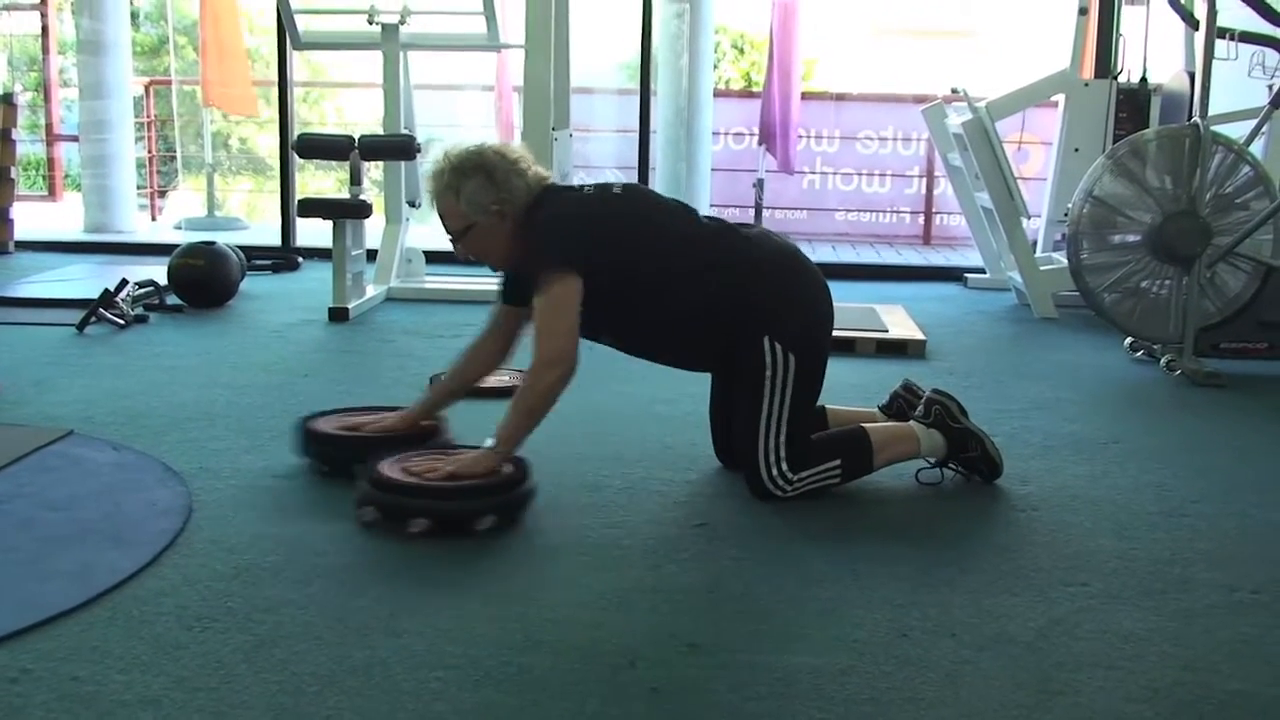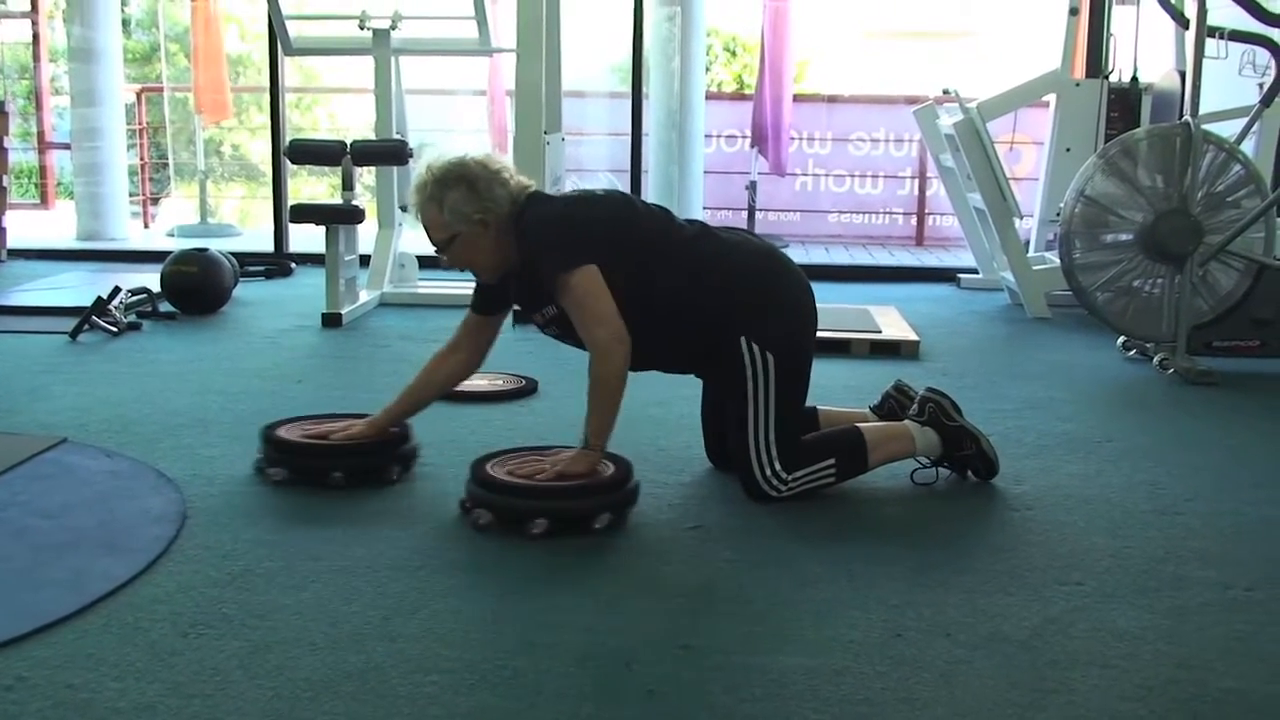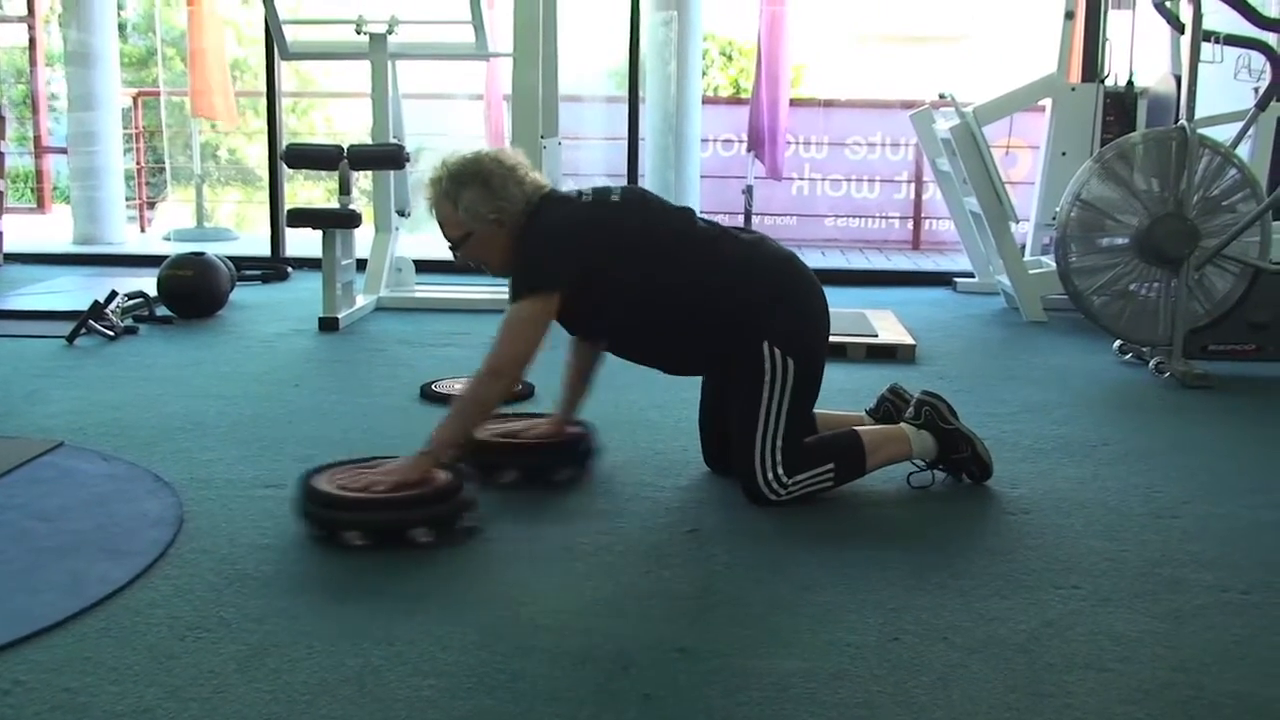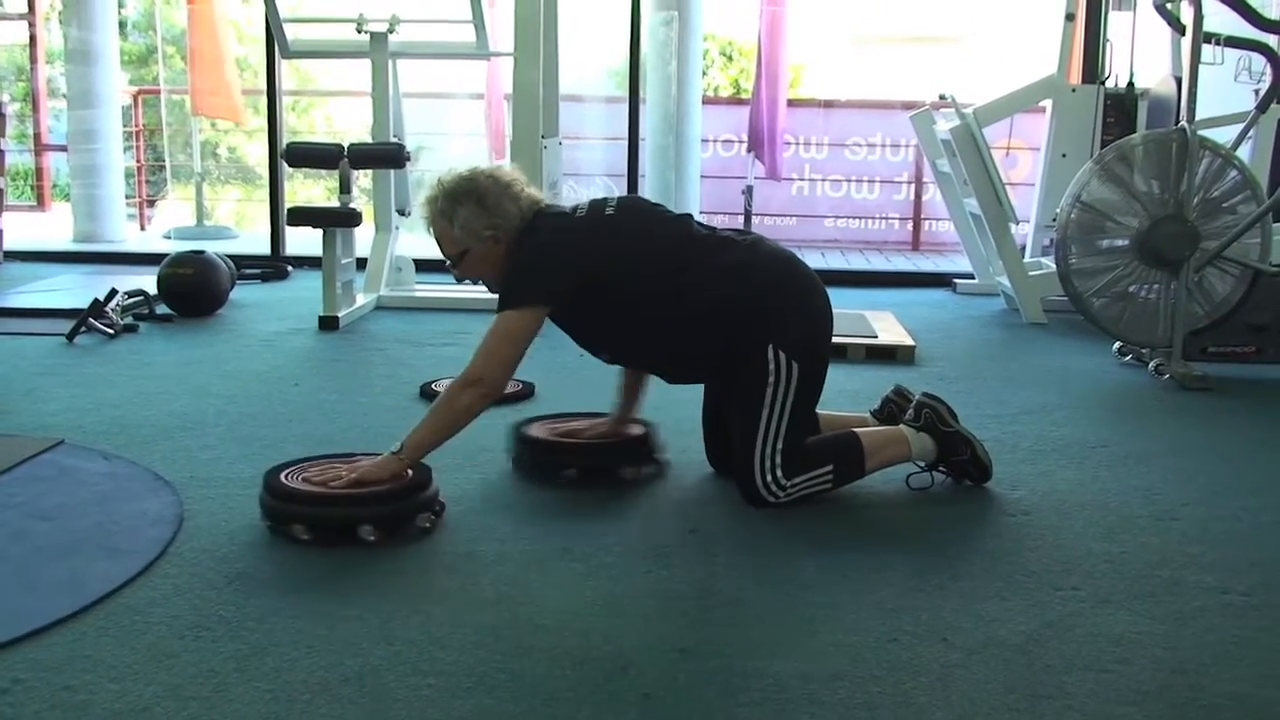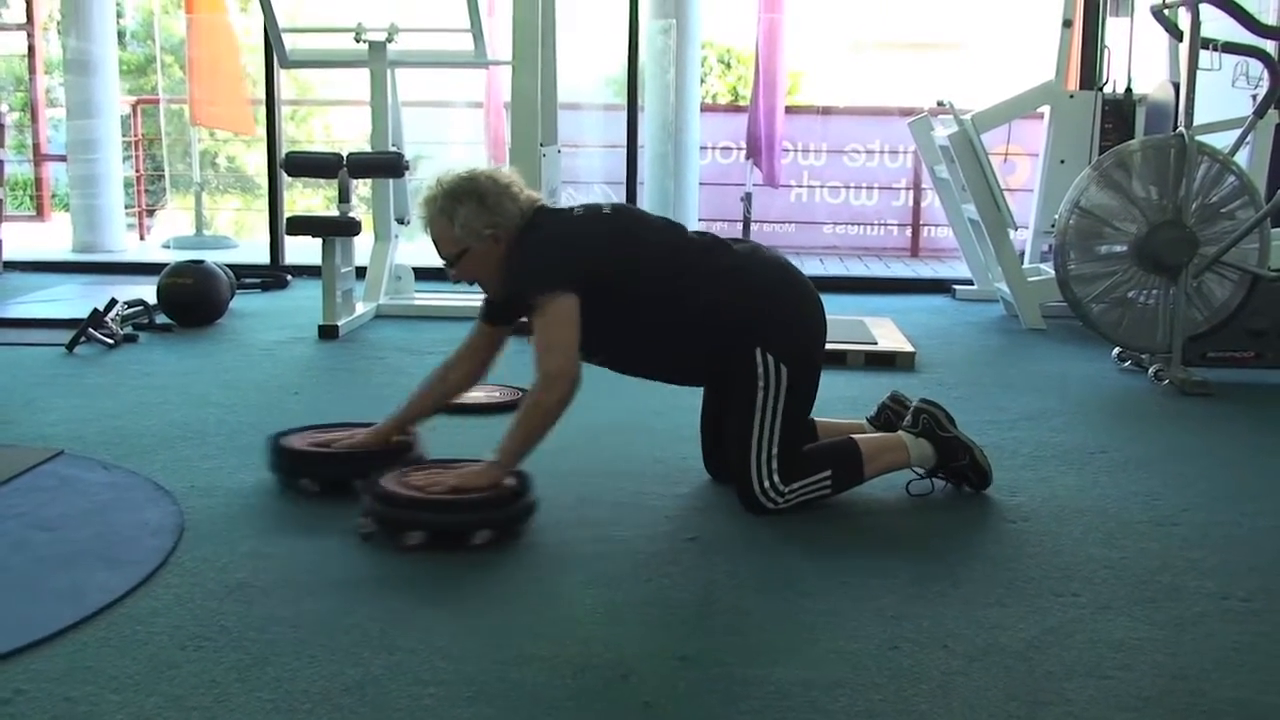
dt=0.5s
person 1, frame 1
left shoulder: (557, 230)
right shoulder: (528, 242)
left elbow: (553, 364)
right elbow: (493, 344)
left wrist: (494, 453)
right wrist: (419, 412)
left hip: (780, 306)
right hip: (757, 307)
left knee: (777, 474)
right knee: (738, 452)
left ankle: (931, 438)
right ankle: (903, 411)
person 1, frame 2
left shoulder: (550, 232)
right shoulder: (507, 262)
left elbow: (611, 345)
right elbow: (459, 354)
left wrist: (591, 451)
right wrist: (378, 424)
left hip: (761, 310)
right hip: (740, 312)
left knee: (770, 475)
right knee: (730, 453)
left ankle: (923, 435)
right ankle: (892, 410)
person 1, frame 3
left shoulder: (549, 241)
right shoulder: (563, 226)
left elbow: (501, 373)
right elbow: (593, 325)
left wrist: (425, 462)
right wrist: (565, 413)
left hip: (778, 316)
right hip: (755, 312)
left knee: (770, 479)
right knee: (725, 455)
left ankle: (922, 440)
right ankle: (889, 414)
person 1, frame 4
left shoulder: (542, 257)
right shoulder: (563, 239)
left elbow: (479, 383)
left wrist: (395, 462)
right wrist: (622, 415)
left hip: (779, 317)
right hip: (753, 314)
left knee: (766, 479)
right knee: (728, 457)
left ankle: (919, 440)
right ankle: (893, 414)
person 1, frame 5
left shoulder: (549, 250)
right shoulder: (519, 263)
left elbow: (556, 383)
right elbow: (469, 361)
left wrist: (497, 470)
right wrist: (386, 430)
left hip: (773, 320)
right hip: (751, 323)
left knee: (768, 488)
right knee: (727, 466)
left ankle: (919, 446)
right ankle: (889, 421)
